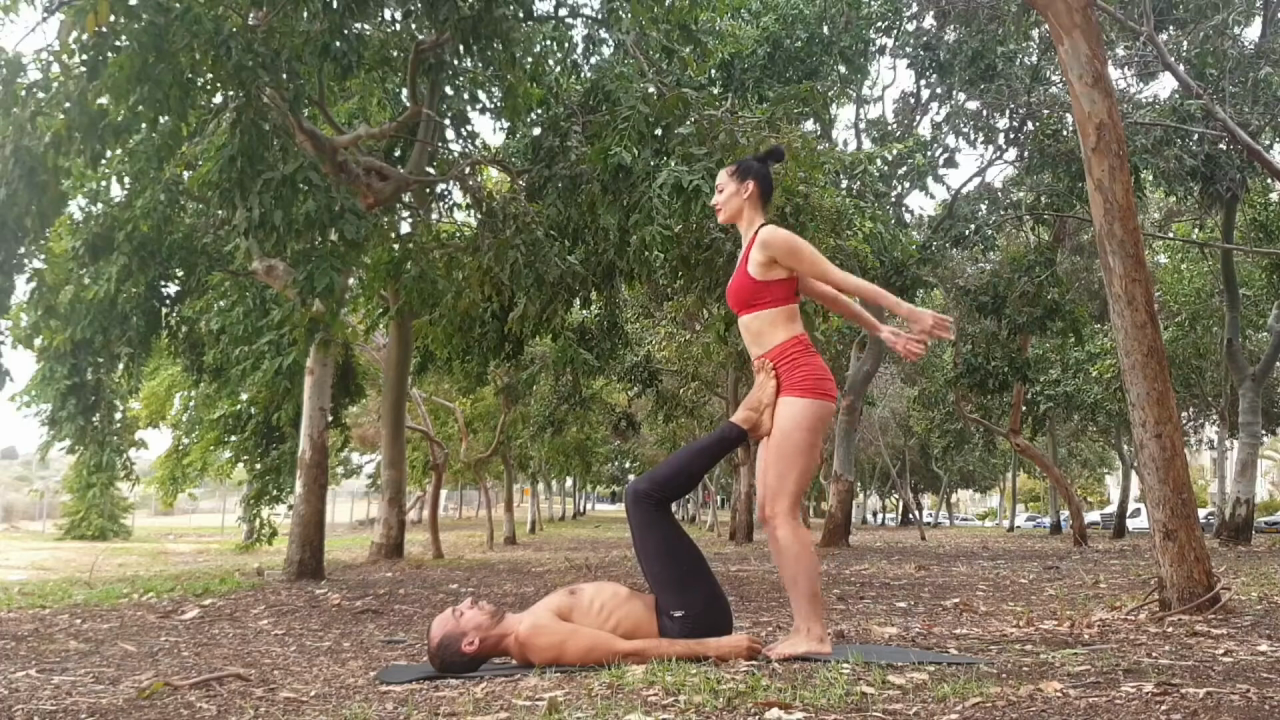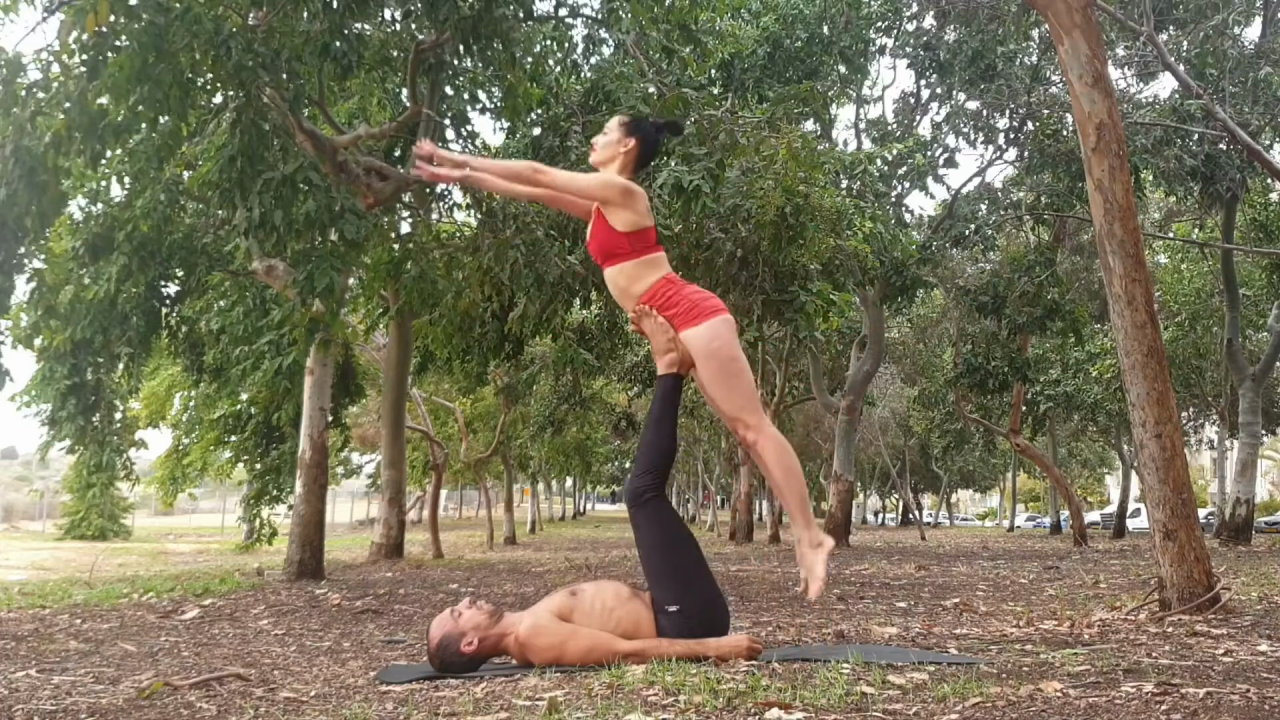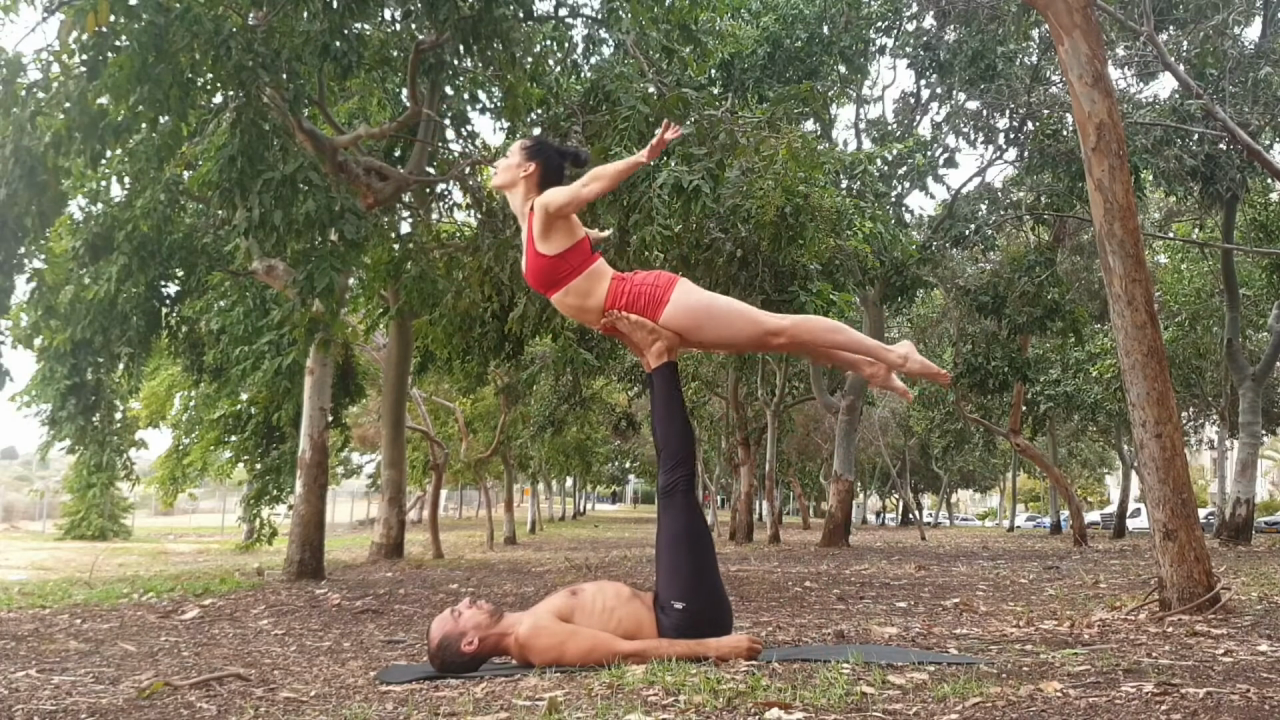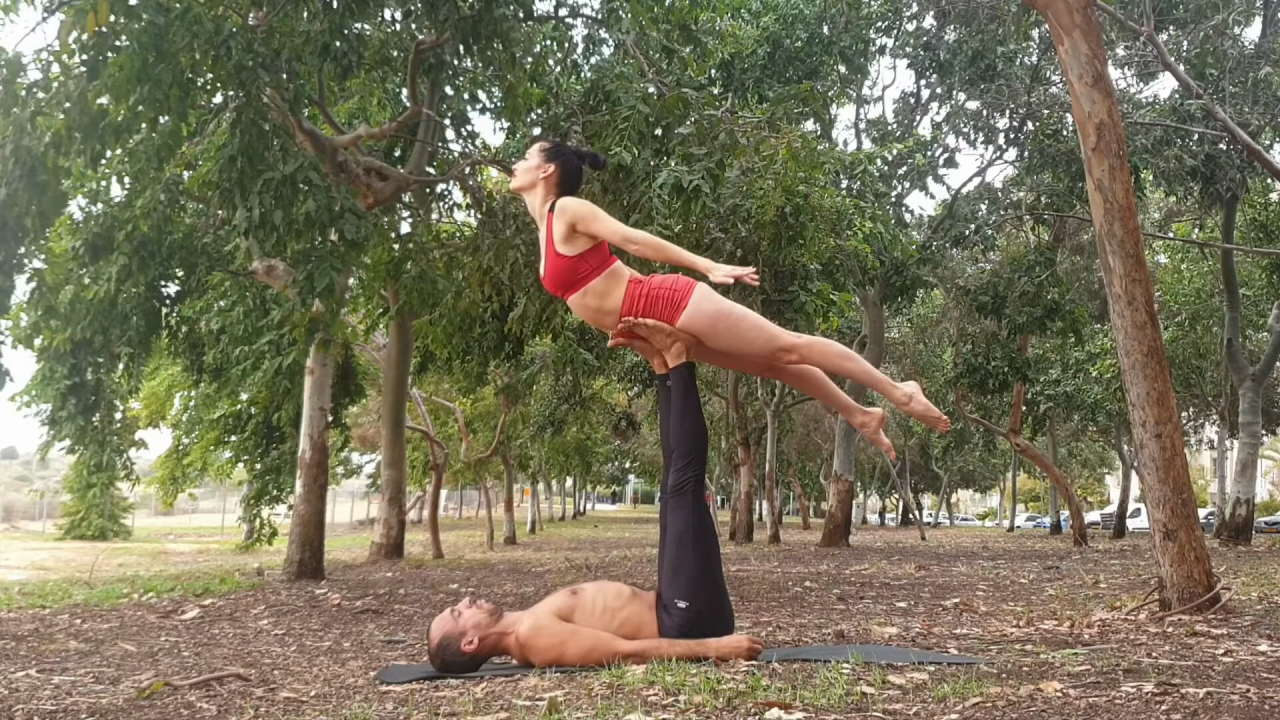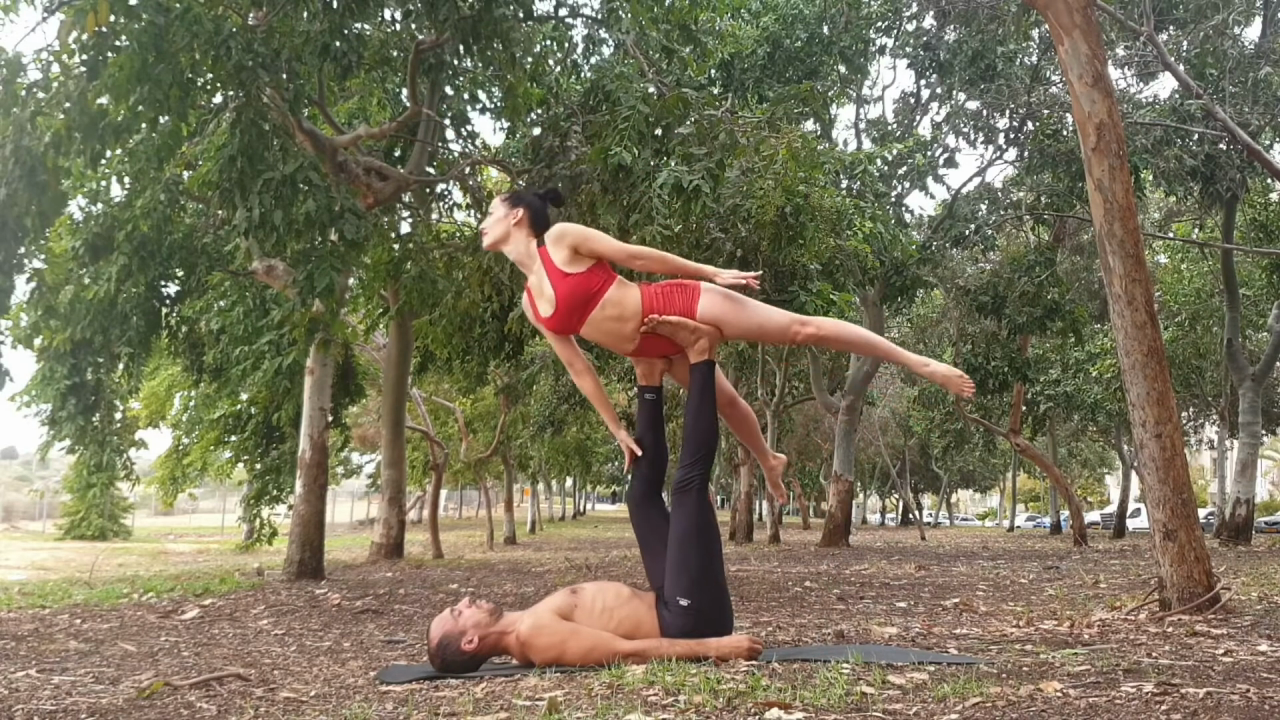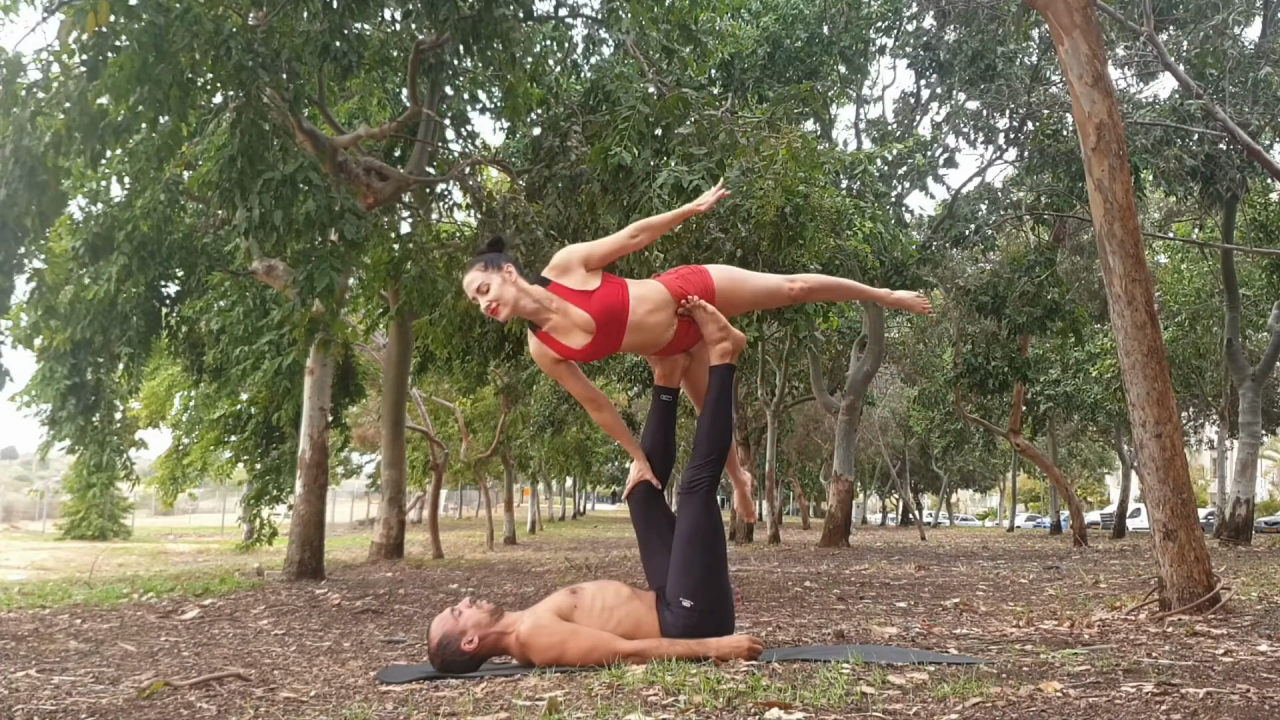
dt=0.7s
person 1, frame 1
left shoulder: (770, 239)
right shoulder: (752, 249)
left elbow: (841, 282)
right elbow: (828, 294)
left wrist: (904, 313)
right wrist: (884, 333)
left hip: (801, 384)
right hip: (786, 388)
left knee: (778, 511)
right knee: (775, 511)
left ankle: (811, 632)
right ankle: (806, 627)
person 1, frame 2
left shoulder: (619, 190)
right shoulder: (602, 202)
left elbow: (536, 174)
right elbow: (534, 193)
left wrist: (457, 158)
right wrist: (457, 173)
left hip: (691, 316)
right hip: (679, 323)
left knee: (752, 426)
right knee: (746, 430)
left ankle: (809, 537)
right ankle: (804, 538)
person 1, frame 3
left shoulder: (547, 208)
right shoulder: (533, 223)
left elbow: (591, 183)
left wrist: (643, 157)
left hip: (654, 300)
right hip: (646, 317)
left knee: (775, 328)
right knee: (763, 336)
left ankle: (889, 354)
right ankle: (868, 366)
person 1, frame 4
left shoulder: (568, 211)
right shoulder: (548, 230)
left elbow: (633, 239)
left wrist: (707, 266)
left hip: (668, 304)
right hip: (655, 324)
left knee: (785, 347)
right knee: (769, 363)
left ankle: (897, 391)
right ankle: (860, 415)
person 1, frame 5
left shoulder: (561, 239)
right shoulder: (531, 305)
left elbow: (638, 256)
right elbow: (579, 368)
left wrist: (713, 274)
right wrist: (617, 430)
left hip: (682, 306)
right hip: (663, 347)
left knee: (801, 329)
right knee: (724, 402)
left ankle: (917, 362)
right ankle: (767, 460)
person 1, frame 6
left shoulder: (565, 266)
right shoulder: (541, 349)
left elbow: (633, 235)
right elbow: (596, 404)
left wrist: (695, 207)
right wrist: (639, 458)
left hip: (692, 292)
right hip: (678, 344)
left knee: (795, 288)
right knee: (709, 409)
left ankle: (886, 296)
right ankle: (737, 476)
person 2, frame 1
left shoulder: (530, 626)
right shoulder: (531, 635)
right elbow: (625, 652)
right wrist: (713, 647)
left hip: (683, 621)
right hip: (691, 622)
left knee: (645, 496)
right knee: (644, 494)
left ankle: (745, 424)
right ankle: (741, 425)
person 2, frame 2
left shoulder: (528, 625)
right shoulder: (531, 636)
right elbow: (628, 651)
right wrist: (714, 646)
left hip: (679, 618)
right hip: (690, 620)
left knee: (644, 492)
right knee: (644, 491)
left ankle: (669, 369)
right ankle: (669, 368)
person 2, frame 3
left shoulder: (531, 625)
right shoulder: (531, 636)
right elbow: (627, 653)
right wrist: (712, 647)
left hip: (677, 618)
right hip: (688, 622)
right knee: (676, 486)
left ankle: (655, 361)
right ankle: (660, 358)
person 2, frame 4
left shoulder: (530, 623)
right shoulder: (530, 635)
right elbow: (627, 652)
right wrist: (712, 646)
left hip: (676, 614)
right hip: (688, 623)
right knee: (685, 486)
left ankle: (666, 363)
right ankle: (675, 358)
person 2, frame 5
left shoulder: (529, 625)
right shoulder: (531, 634)
right elbow: (628, 652)
right wrist: (712, 646)
left hip: (675, 611)
right hip: (690, 624)
left knee: (643, 493)
right knee: (688, 485)
left ankle: (649, 378)
right ankle: (699, 356)
person 2, frame 6
left shoulder: (530, 624)
right shoulder: (531, 634)
right elbow: (629, 652)
right wrist: (714, 646)
left hip: (674, 609)
right hip: (690, 622)
left knee: (643, 490)
right knee: (697, 484)
left ankle: (666, 383)
right ankle: (720, 359)
